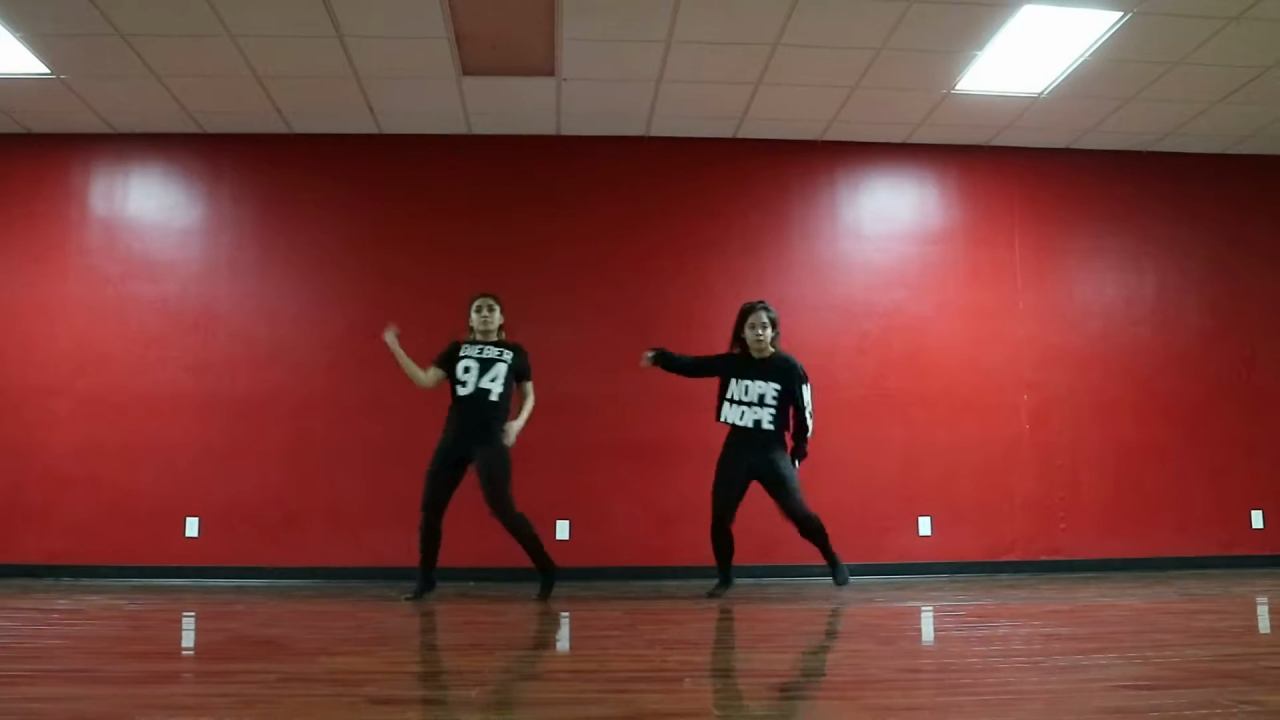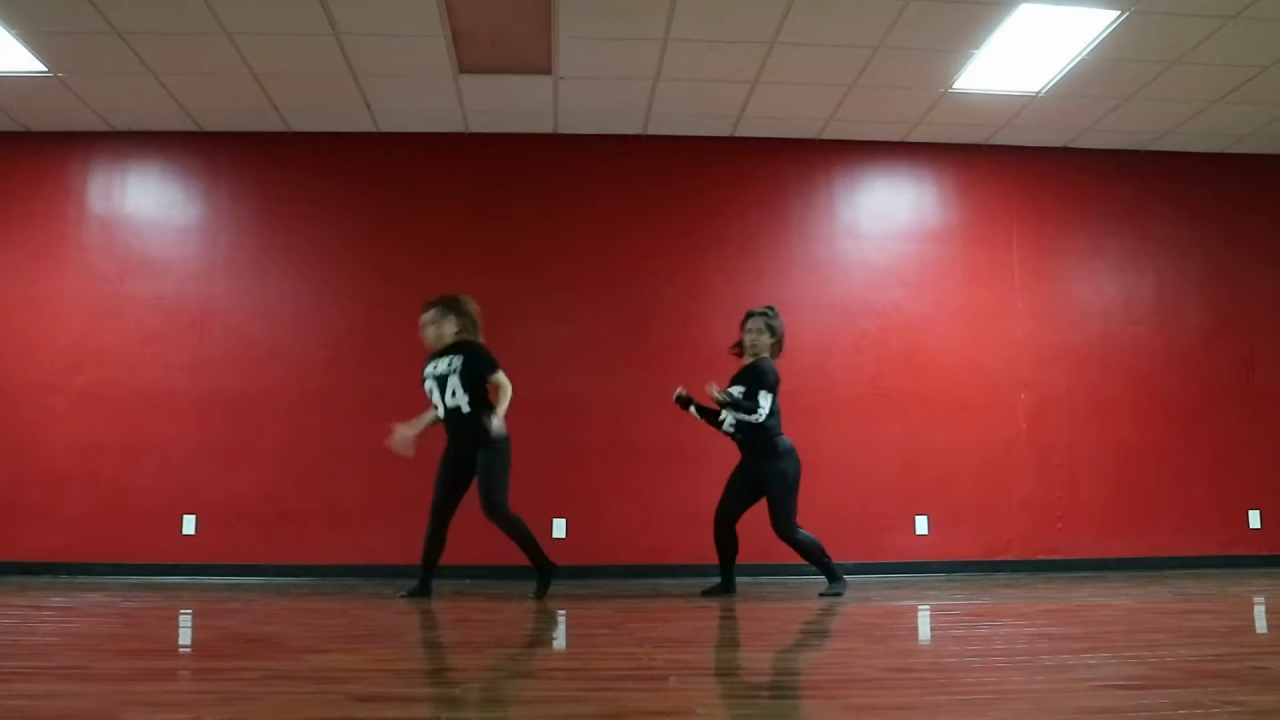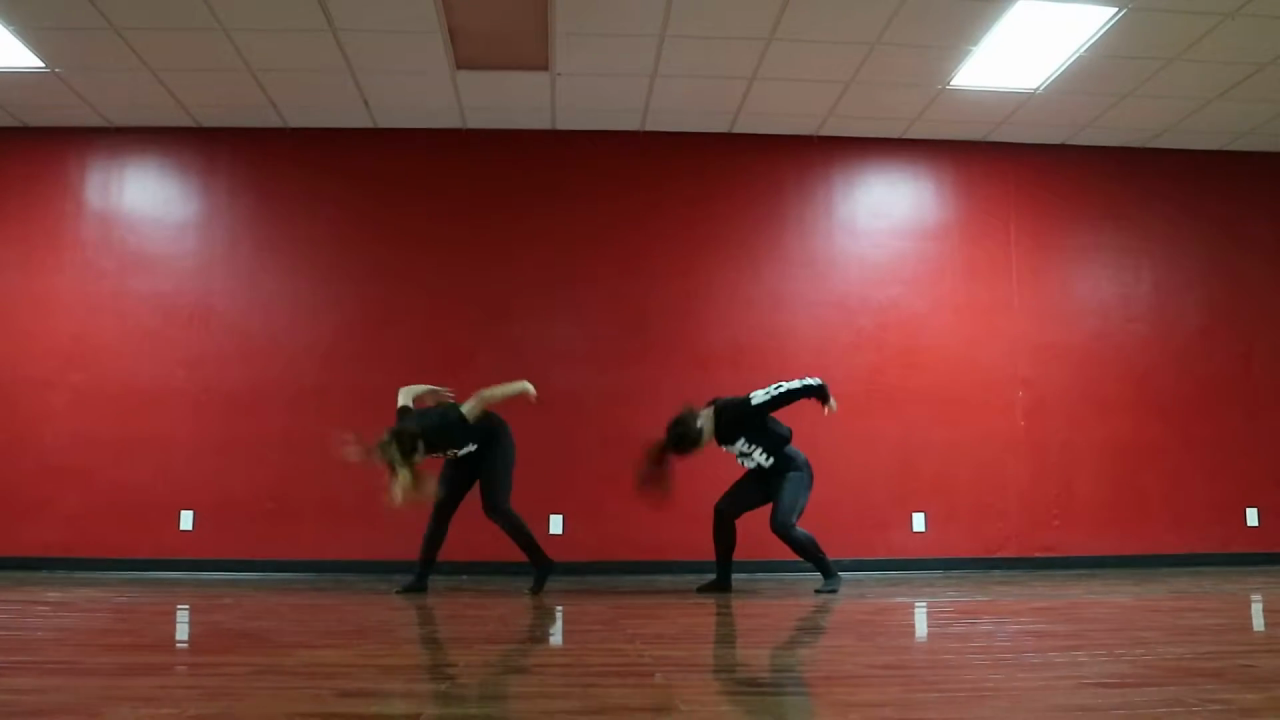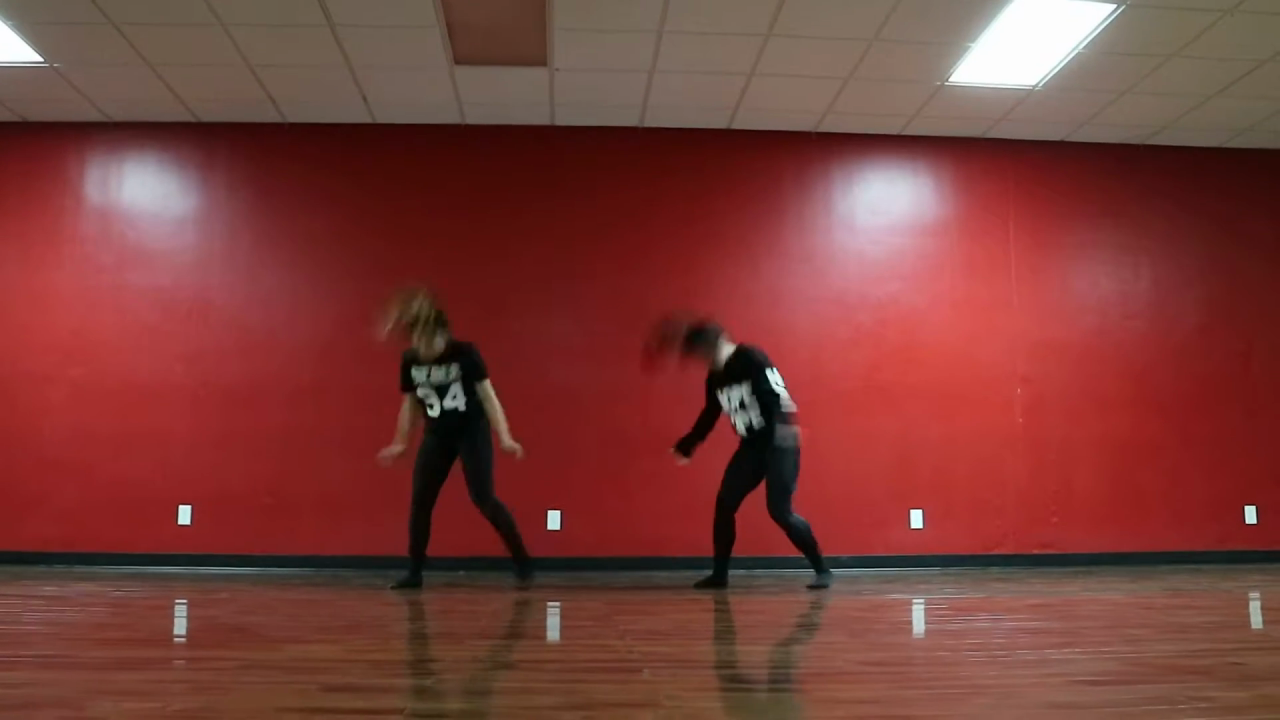
dt=0.3s
person 1, frame 1
left shoulder: (514, 352)
right shoulder: (457, 349)
left elbow: (529, 395)
right elbow: (425, 381)
left wrist: (518, 422)
right wrist: (396, 349)
left hip: (489, 439)
right hip: (452, 438)
left knee: (502, 508)
right knee: (430, 507)
left ankle: (547, 571)
right ankle: (426, 580)
person 1, frame 2
left shoulder: (471, 352)
right shoulder: (432, 363)
left elbow: (504, 385)
left wrist: (498, 416)
right wrist: (414, 429)
left hip: (489, 443)
right hip: (457, 446)
left knee: (496, 509)
right knee: (439, 512)
left ankle: (545, 568)
right ankle: (424, 581)
person 1, frame 3
left shoulder: (441, 427)
right shoulder: (405, 427)
left elbow: (480, 400)
right elbow: (406, 392)
left wrist: (519, 386)
right wrist: (435, 391)
left hip: (494, 442)
right hip: (465, 451)
left knee: (496, 509)
right knee: (441, 510)
left ankle: (543, 566)
right ankle: (421, 577)
person 1, frame 4
left shoulder: (464, 353)
right shoulder: (409, 361)
left elbow: (487, 396)
right elbow: (409, 405)
left wrist: (505, 437)
right wrist: (400, 442)
left hip: (472, 433)
right hip: (436, 437)
left knee: (483, 498)
right knee: (420, 501)
left ankle: (523, 561)
right ankle: (414, 573)
person 2, frame 1
left shoulder: (789, 367)
right shoulder: (731, 362)
left elbow: (803, 412)
right elbow: (691, 366)
left wrist: (798, 453)
right wrist: (658, 356)
left hip: (772, 451)
right hip: (735, 450)
left knee: (797, 510)
right knee: (721, 517)
left ankle: (834, 562)
right ankle: (724, 577)
person 2, frame 2
left shoulder: (762, 371)
right shoulder: (744, 375)
left elbow: (757, 413)
right elbow: (722, 420)
left wrist: (726, 401)
right wrist: (687, 402)
left hip: (776, 459)
right hip: (751, 461)
left knee: (785, 528)
right knee: (723, 518)
left ankle: (835, 577)
right ankle: (727, 581)
person 2, frame 3
left shoulder: (733, 410)
right shoulder: (712, 420)
left elbow: (781, 393)
left wrist: (823, 394)
left hip: (792, 469)
right hip: (762, 473)
left knee: (783, 525)
right knee: (723, 511)
left ankle: (830, 574)
right ankle: (723, 578)
person 2, frame 4
left shoulder: (752, 360)
right shoulder: (714, 378)
left elbow: (775, 390)
right elbow: (708, 417)
left wrist: (785, 421)
right wrist: (686, 446)
left hip: (778, 444)
right hip: (750, 447)
left knee: (779, 511)
right knee: (724, 505)
left ankle: (821, 569)
right ankle: (719, 574)
